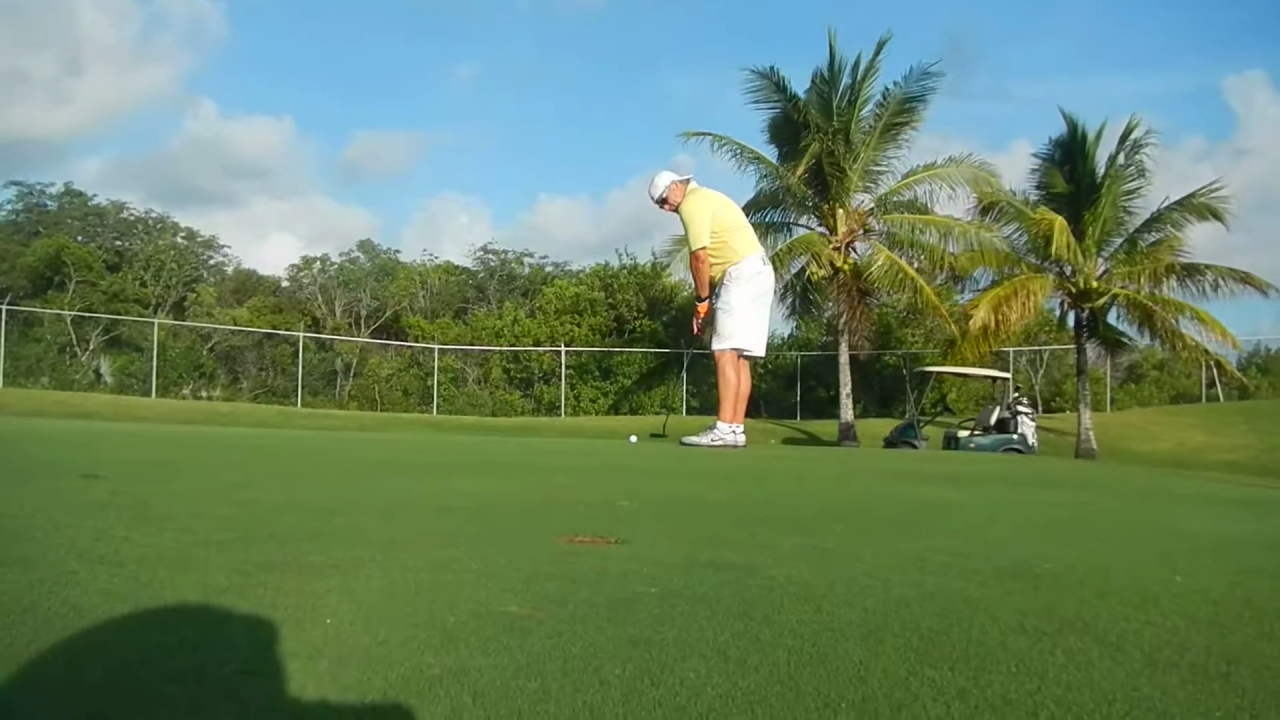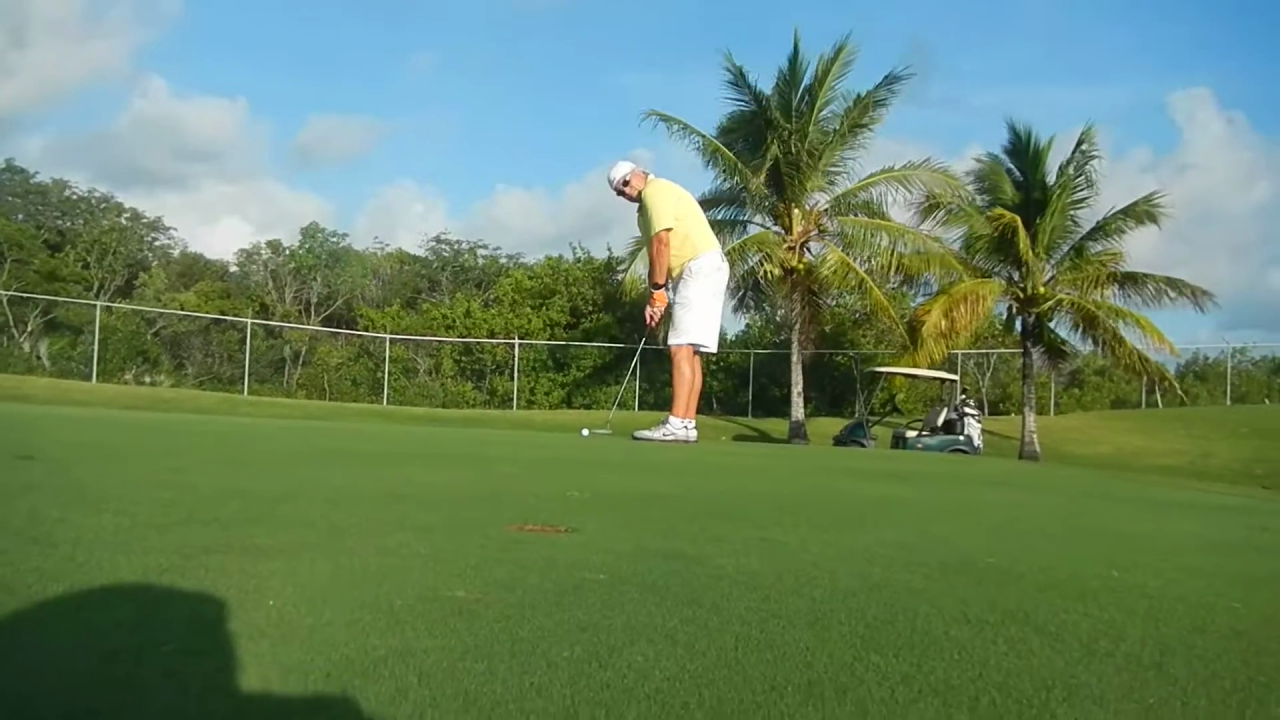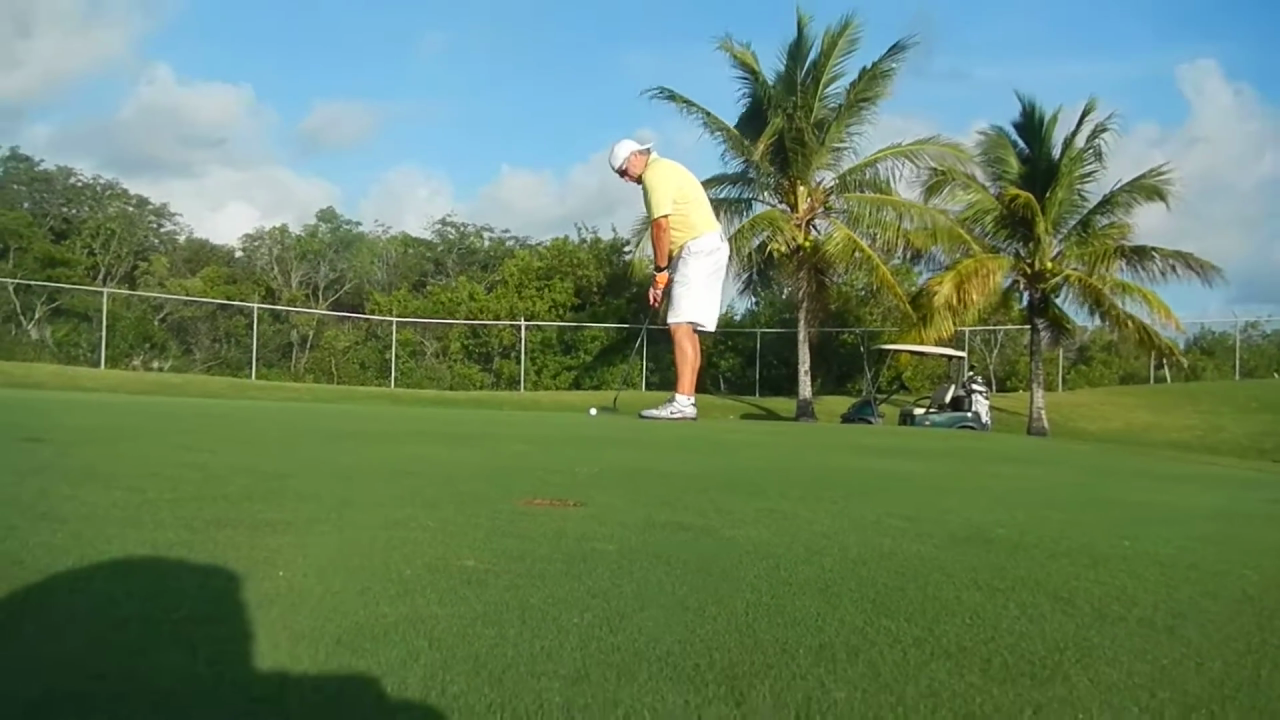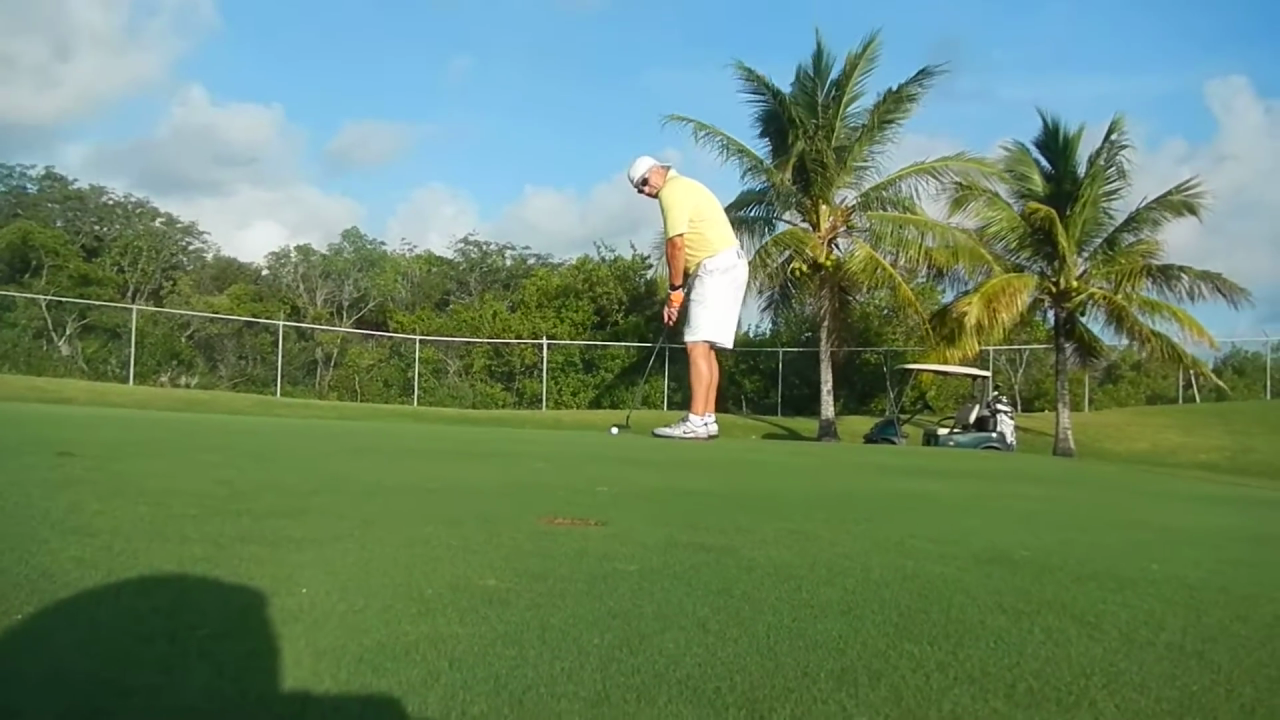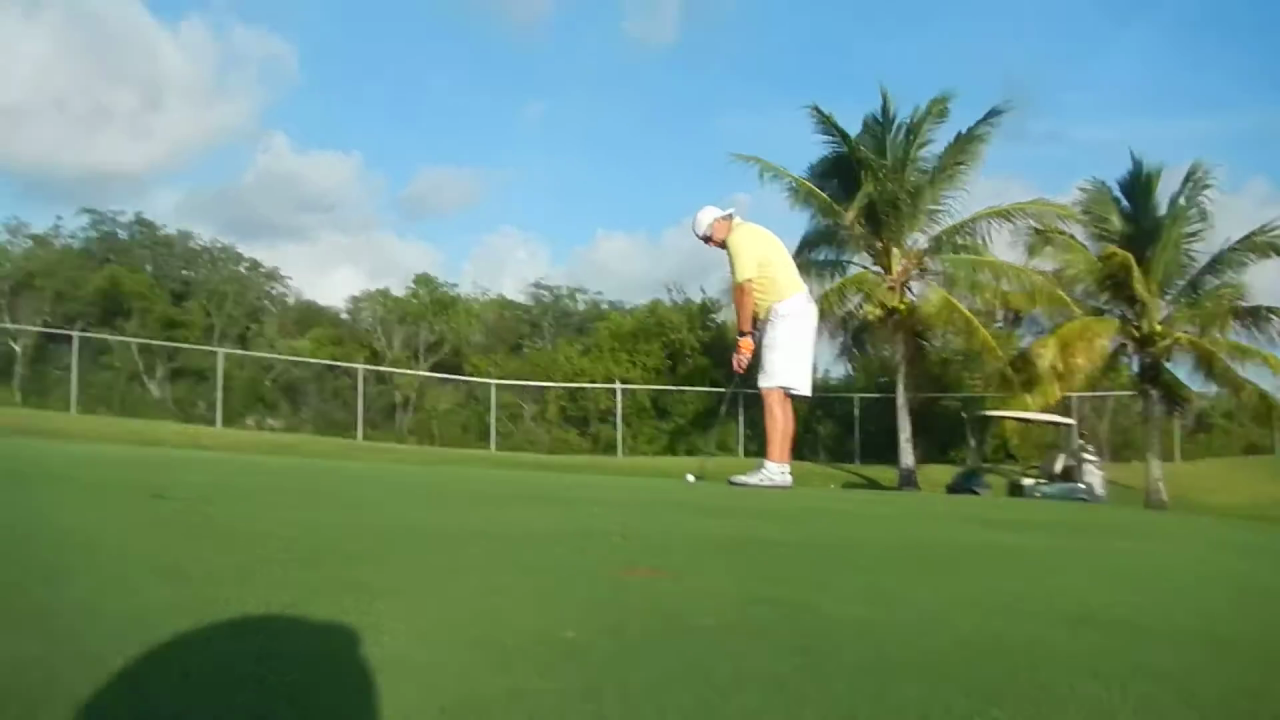
dt=0.7s
person 1, frame 1
left shoulder: (692, 203)
right shoulder: (703, 200)
left elbow: (699, 258)
right elbow: (709, 259)
left wrist: (701, 302)
right wrist: (705, 304)
left hip: (743, 274)
right hip: (755, 273)
left knee: (726, 352)
right knee: (739, 356)
left ankle: (725, 429)
right ankle: (735, 429)
person 1, frame 2
left shoulder: (656, 190)
right shoulder: (643, 210)
left elbow: (662, 242)
right elbow: (655, 256)
left wrist: (657, 290)
right wrist: (654, 297)
left hip: (701, 268)
right hip: (693, 273)
left knee: (682, 347)
right knee: (690, 350)
left ankle: (677, 423)
right ankle: (687, 424)
person 1, frame 3
left shoulder: (655, 172)
right shoulder: (659, 173)
left elbow: (661, 227)
right elbow: (667, 229)
left wrist: (659, 272)
right wrist: (663, 273)
left hip: (701, 248)
right hip: (702, 250)
left knee: (681, 324)
right knee: (687, 327)
left ankle: (681, 402)
right ankle: (686, 402)
person 1, frame 4
left shoulder: (672, 190)
right shoulder: (682, 189)
left elbow: (676, 246)
right elbow: (687, 247)
left wrist: (674, 291)
right wrist: (678, 292)
left hip: (717, 267)
right hip: (725, 266)
left knee: (698, 344)
right knee: (706, 345)
left ankle: (696, 421)
right ankle: (707, 418)
person 1, frame 5
left shoulder: (738, 236)
right shoulder: (747, 234)
left elbow: (744, 290)
right elbow: (755, 291)
left wrist: (744, 337)
right wrist: (749, 337)
left hip: (787, 311)
right hip: (790, 311)
left knee: (773, 391)
right knee: (781, 393)
left ankle: (772, 469)
right ankle: (781, 468)
